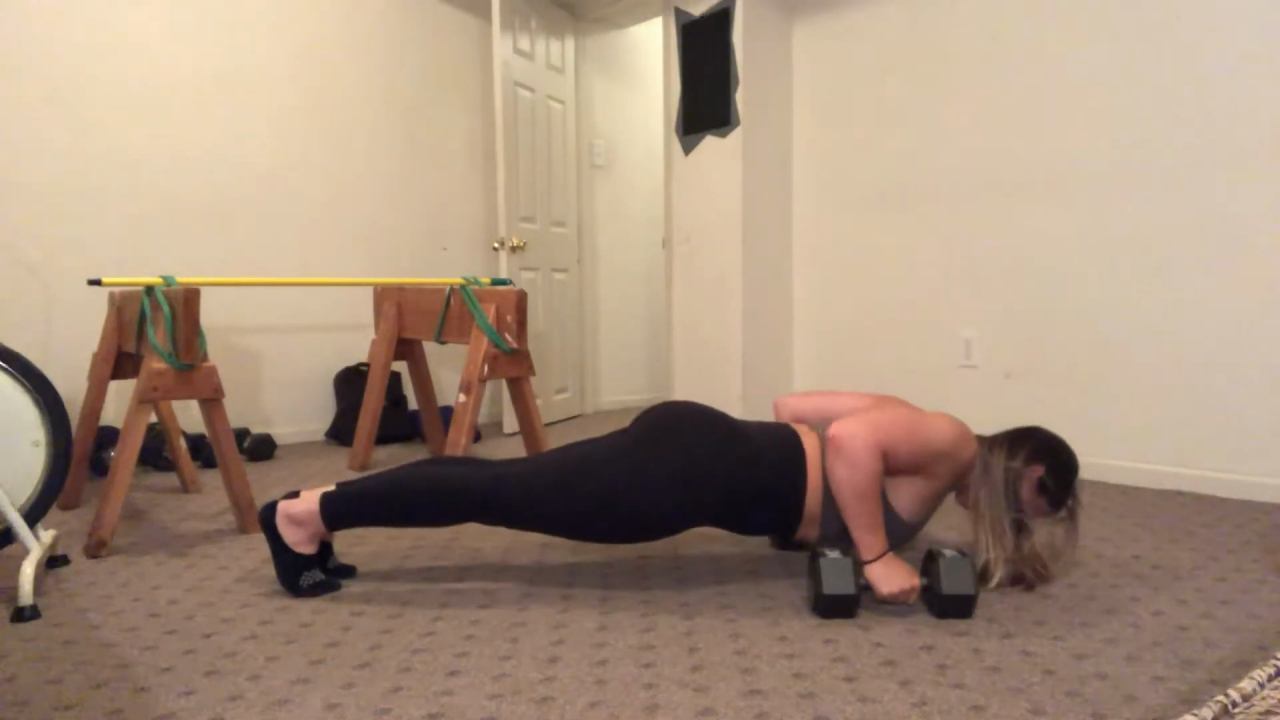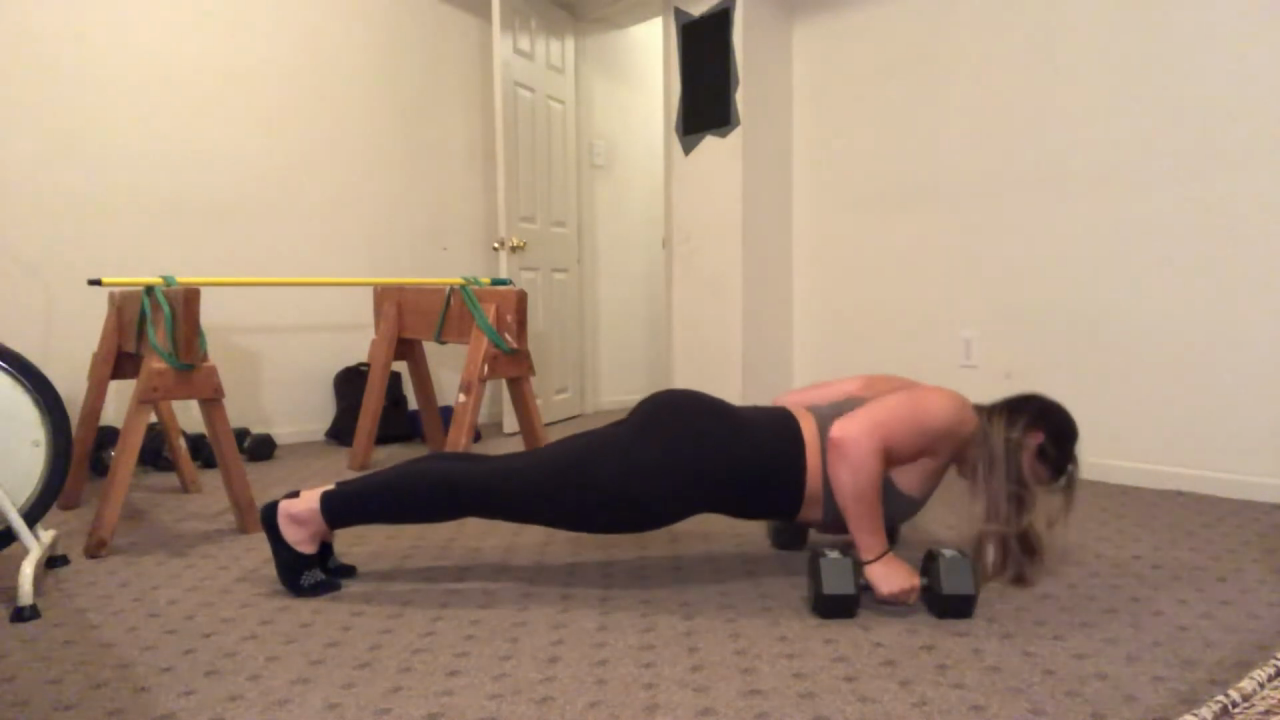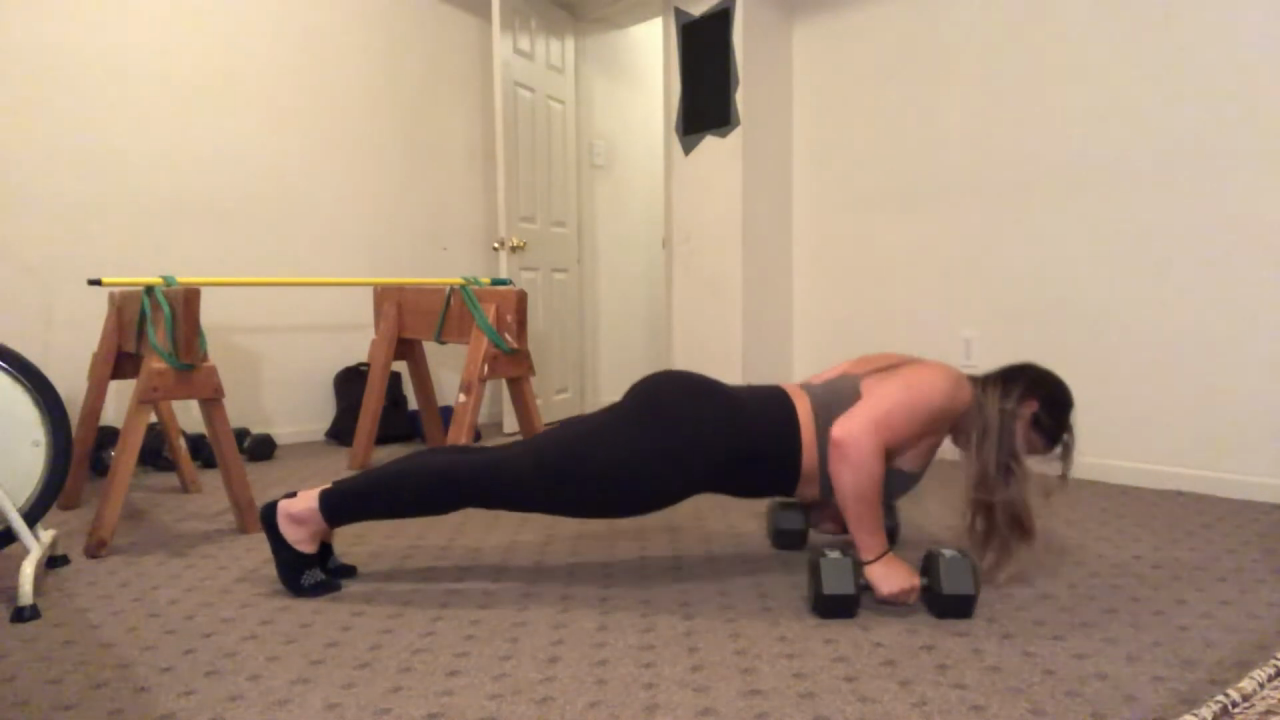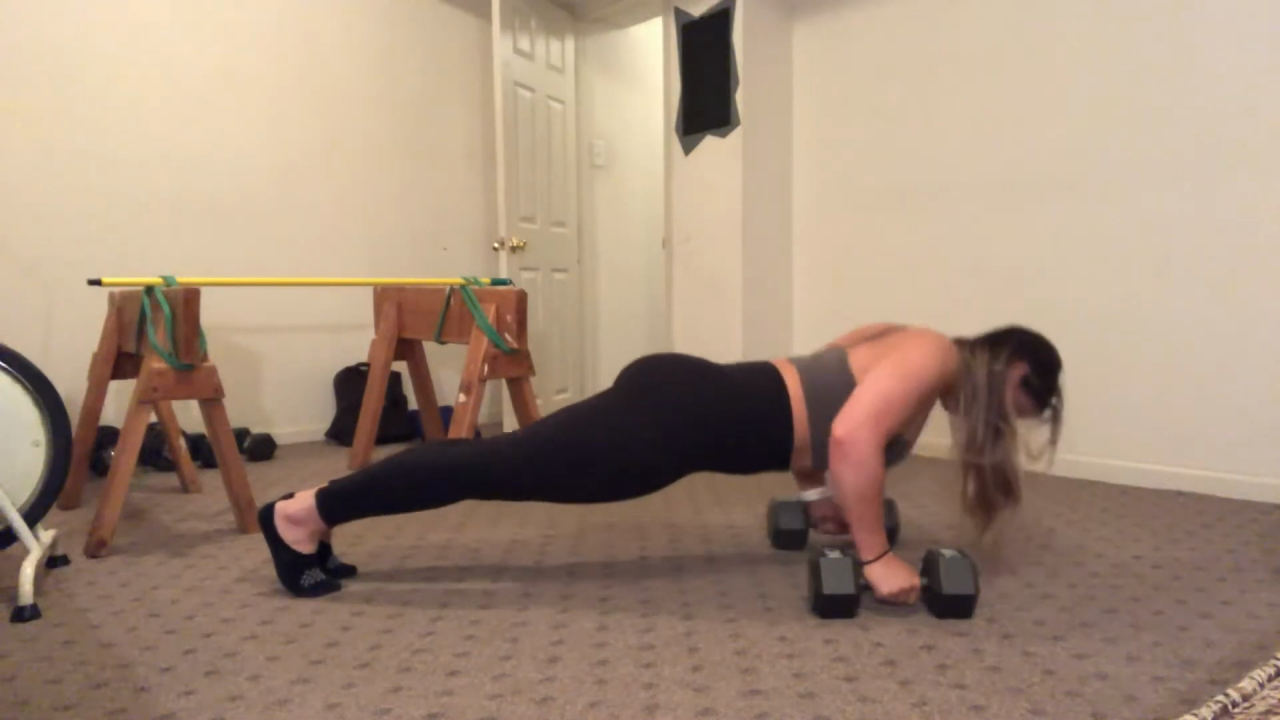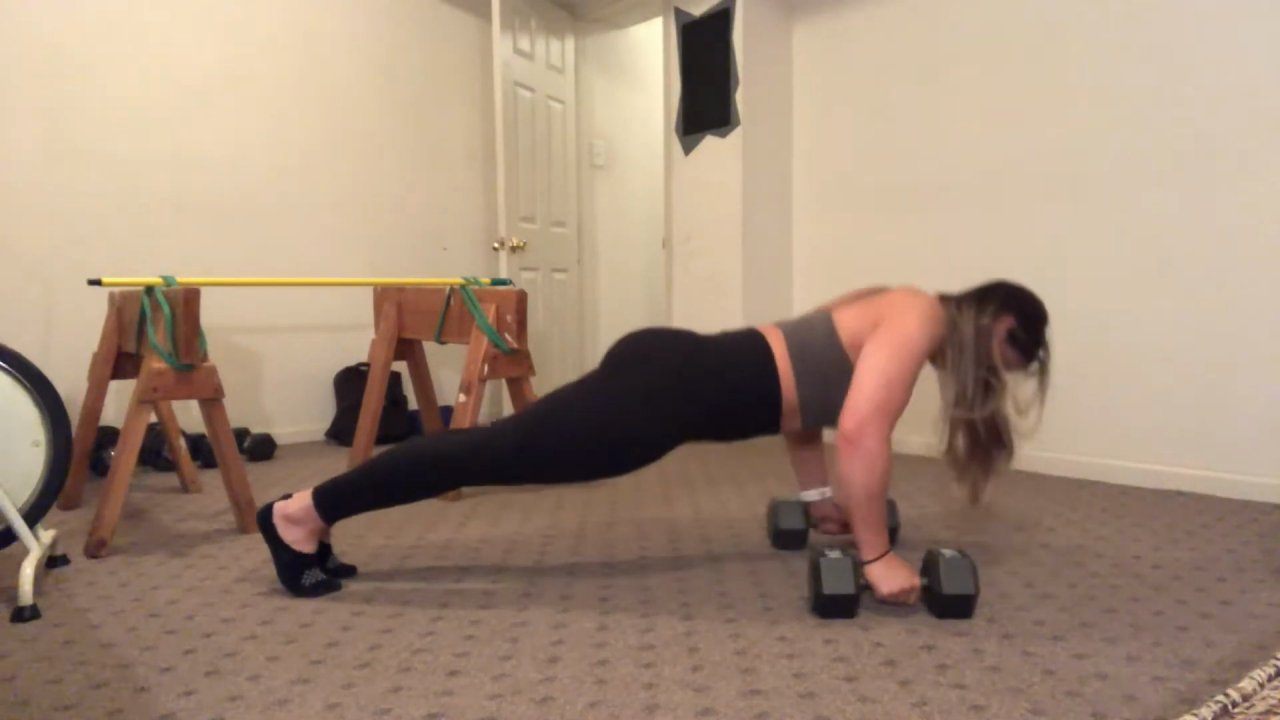
dt=0.2s
person 1, frame 1
left shoulder: (920, 431)
right shoulder: (954, 444)
left elbow: (791, 404)
right elbow: (849, 440)
left wrist: (819, 511)
right wrist: (877, 557)
left hip: (698, 447)
right hip: (694, 473)
left knee: (505, 484)
right knee: (500, 494)
left ankle: (322, 502)
right ankle: (306, 513)
person 1, frame 2
left shoulder: (916, 400)
right shoulder: (952, 417)
right elbow: (850, 440)
left wrist: (826, 512)
right wrist: (876, 557)
left hip: (699, 436)
right hip: (695, 459)
left knee: (504, 477)
right knee: (500, 489)
left ankle: (325, 502)
right ankle: (307, 512)
person 1, frame 3
left shoulder: (909, 373)
right shoulder: (945, 390)
right elbow: (851, 441)
left wrist: (819, 501)
right wrist: (876, 557)
left hip: (694, 416)
right hip: (690, 438)
left knee: (505, 468)
right knee: (500, 479)
left ankle: (319, 506)
right ankle: (307, 512)
person 1, frame 4
left shoulder: (903, 346)
right shoulder: (934, 357)
right elbow: (852, 439)
left wrist: (817, 499)
right wrist: (876, 556)
left hip: (685, 398)
right hip: (683, 418)
left knee: (502, 460)
right knee: (498, 468)
left ankle: (319, 505)
right ankle: (303, 512)
person 1, frame 5
left shoulder: (894, 313)
right shoulder: (921, 319)
left elbow: (807, 406)
right elbow: (862, 434)
left wrist: (817, 499)
right wrist: (876, 555)
left hip: (673, 375)
right hip: (670, 392)
left knee: (494, 451)
right knee: (491, 454)
left ankle: (315, 509)
right ankle: (301, 513)
